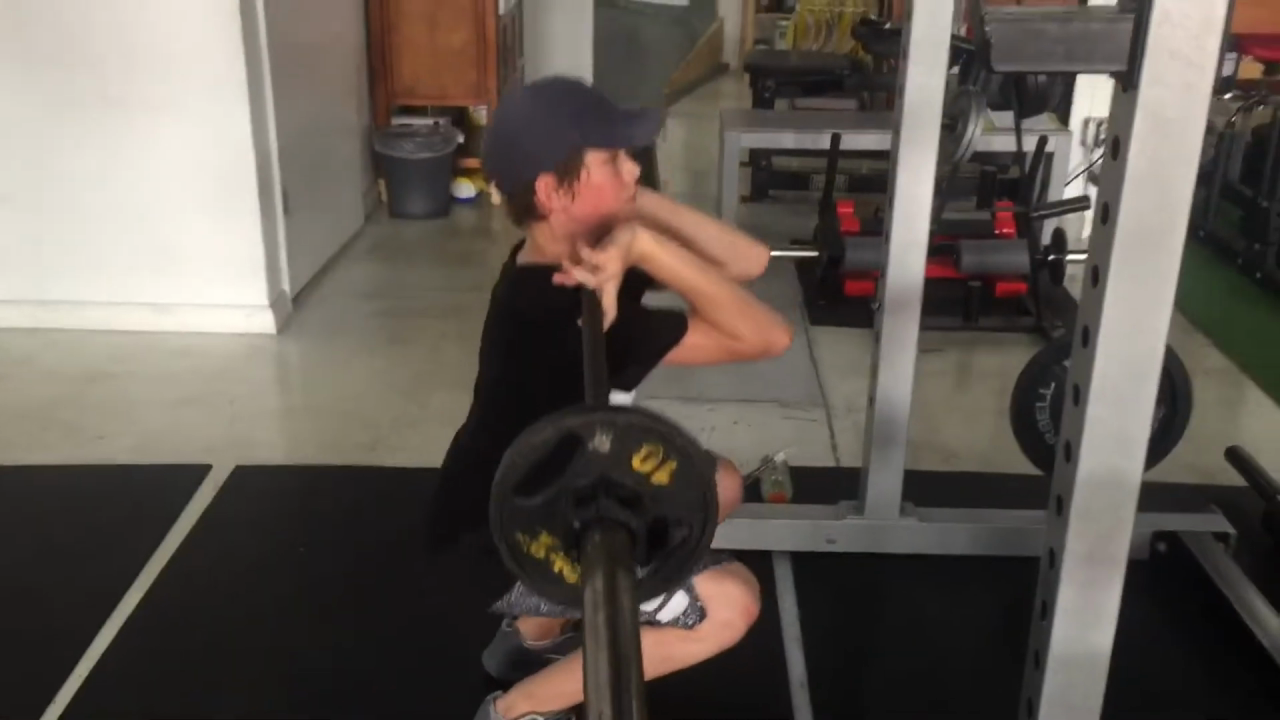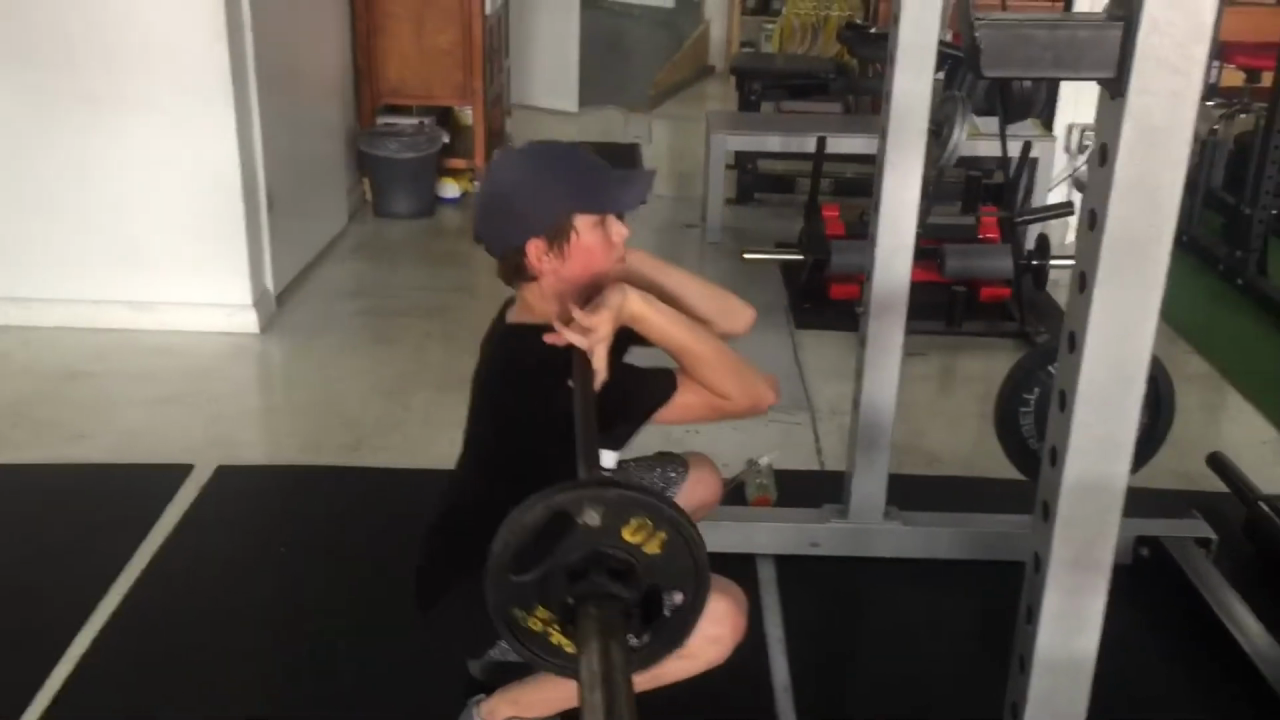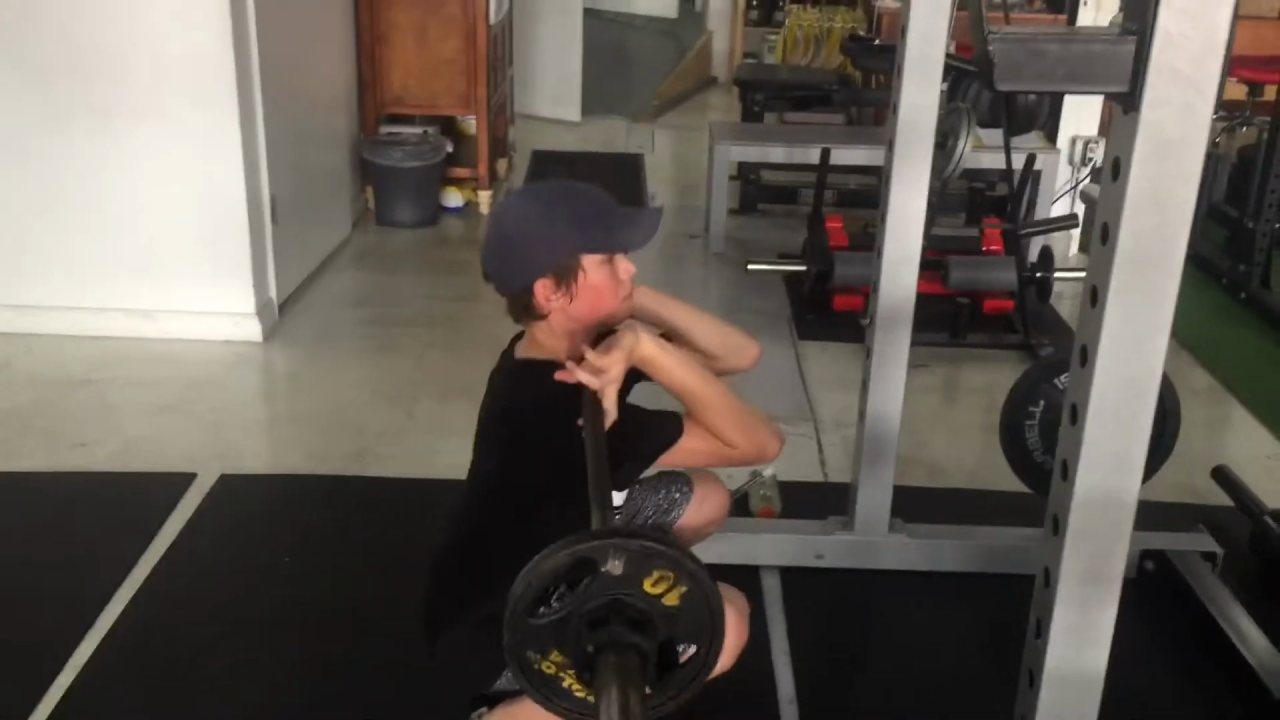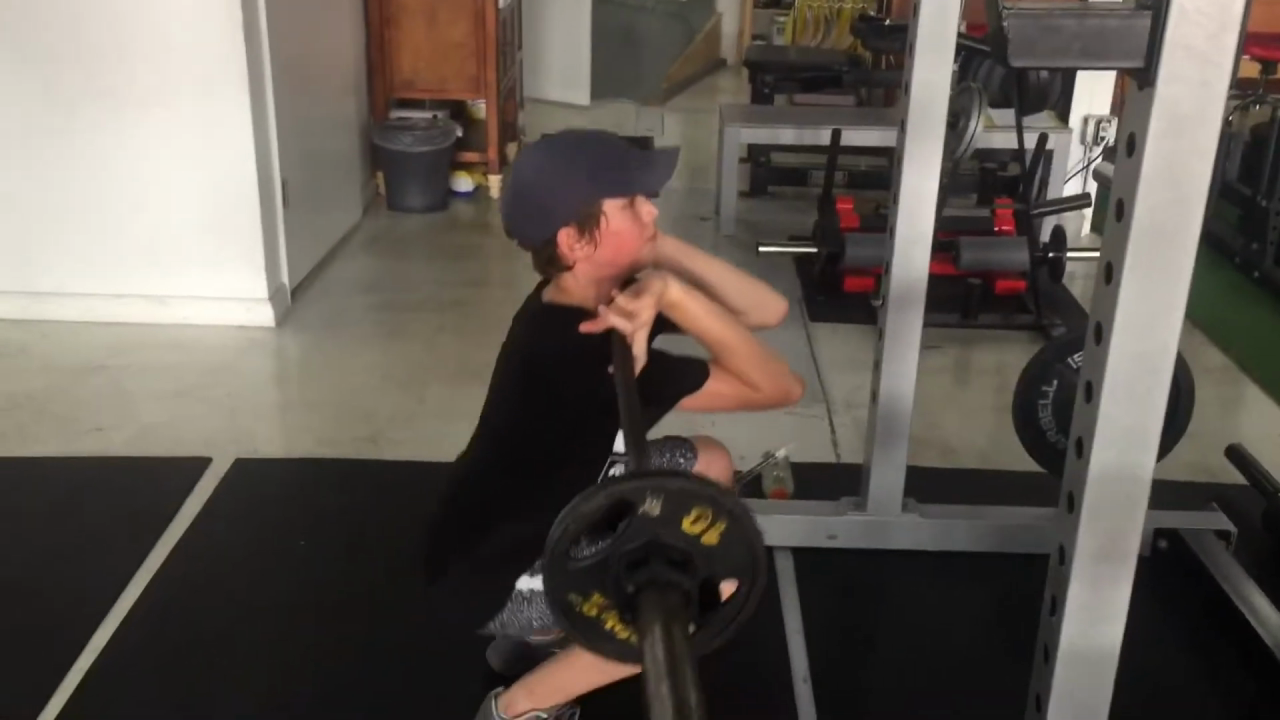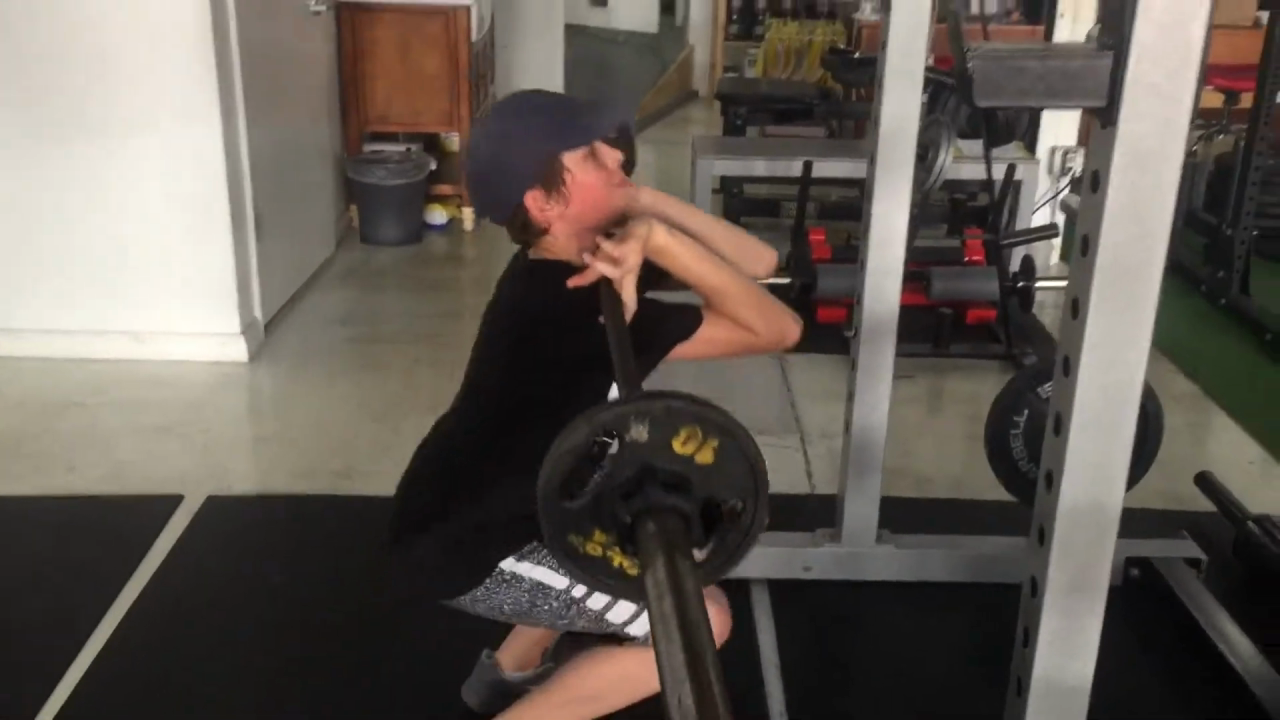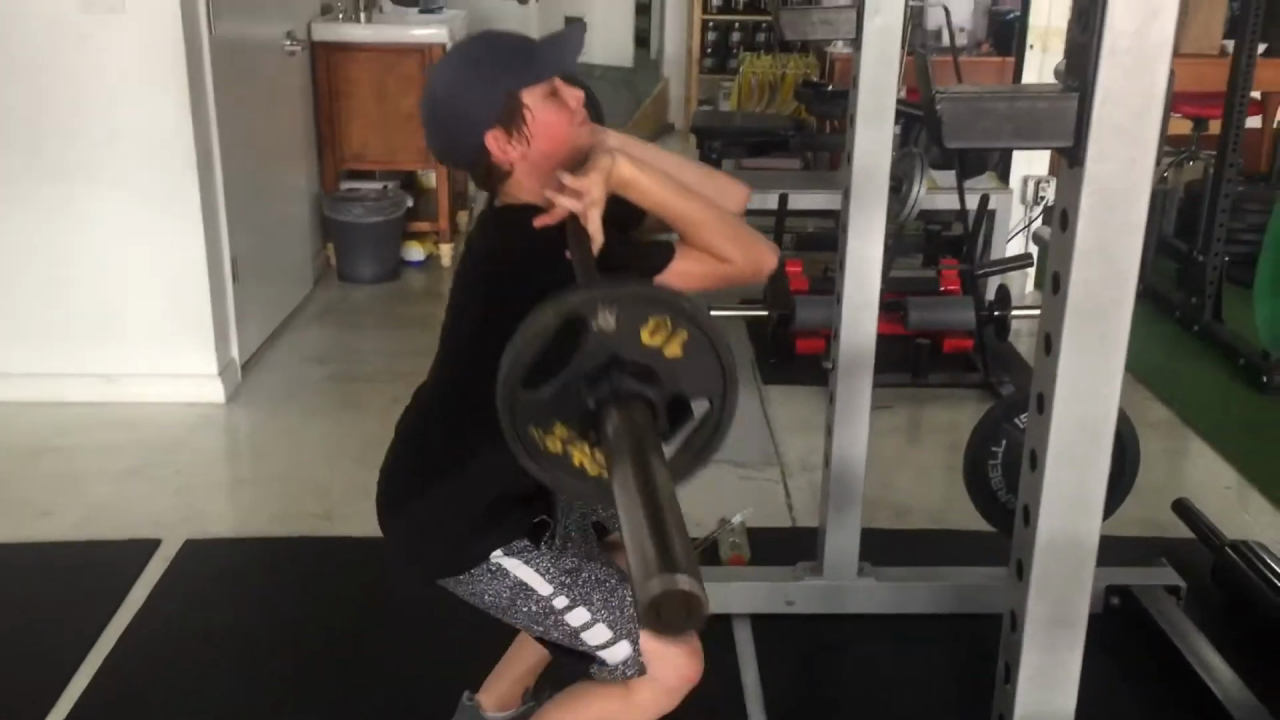
dt=0.3s
person 1, frame 1
left shoulder: (578, 256)
right shoulder: (554, 310)
left elbow: (748, 261)
right elbow: (765, 336)
left wrist: (638, 208)
right wrist: (643, 246)
right hip: (498, 545)
left knee: (717, 485)
right knee: (730, 603)
left ankle: (534, 629)
person 1, frame 2
left shoulder: (567, 310)
right shoulder: (545, 372)
left elbow: (735, 318)
right elbow: (752, 393)
left wrist: (626, 267)
right wrist: (633, 305)
left knee: (697, 481)
right knee: (718, 619)
person 1, frame 3
left shoulder: (575, 347)
right shoulder: (552, 408)
left elbow: (740, 354)
right elbow: (759, 442)
left wrist: (638, 305)
right wrist: (645, 349)
left hip: (532, 568)
right hip: (489, 626)
left knee: (704, 499)
right knee: (721, 621)
person 1, frame 4
left shoulder: (604, 296)
right shoulder: (576, 352)
left elbow: (767, 309)
right elbow: (779, 386)
left wrist: (661, 252)
right wrist: (671, 293)
left hip: (536, 520)
right hip: (489, 568)
left knee: (707, 466)
right knee: (718, 590)
left ankle: (540, 628)
person 1, frame 5
left shoulder: (583, 259)
right shoulder: (568, 308)
left elbow: (757, 262)
right elbow: (775, 327)
left wrist: (643, 202)
right wrist: (657, 237)
left hip: (506, 496)
right hip: (466, 538)
right knee: (700, 623)
person 1, frame 6
left shoulder: (551, 216)
right shoulder: (536, 250)
left elbow: (729, 200)
right elbow: (752, 259)
left wrist: (611, 147)
right wrist: (621, 171)
left hip: (498, 473)
right hip: (457, 513)
right knee: (669, 663)
